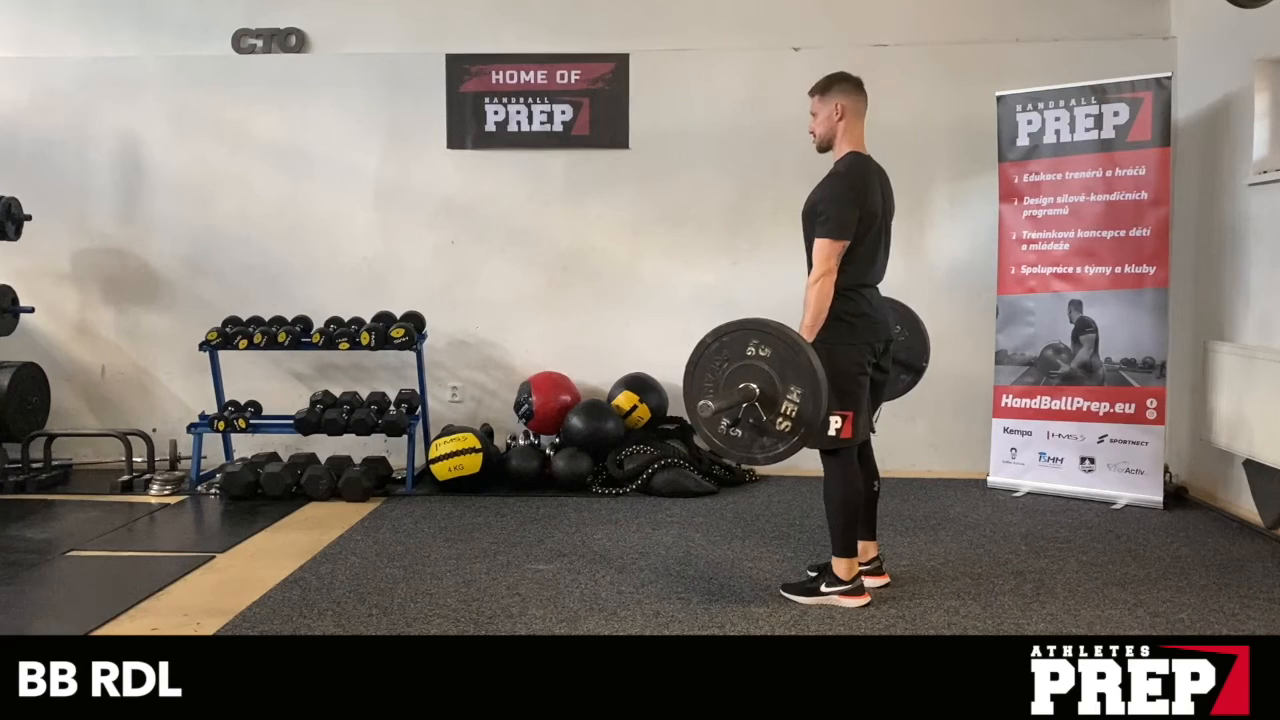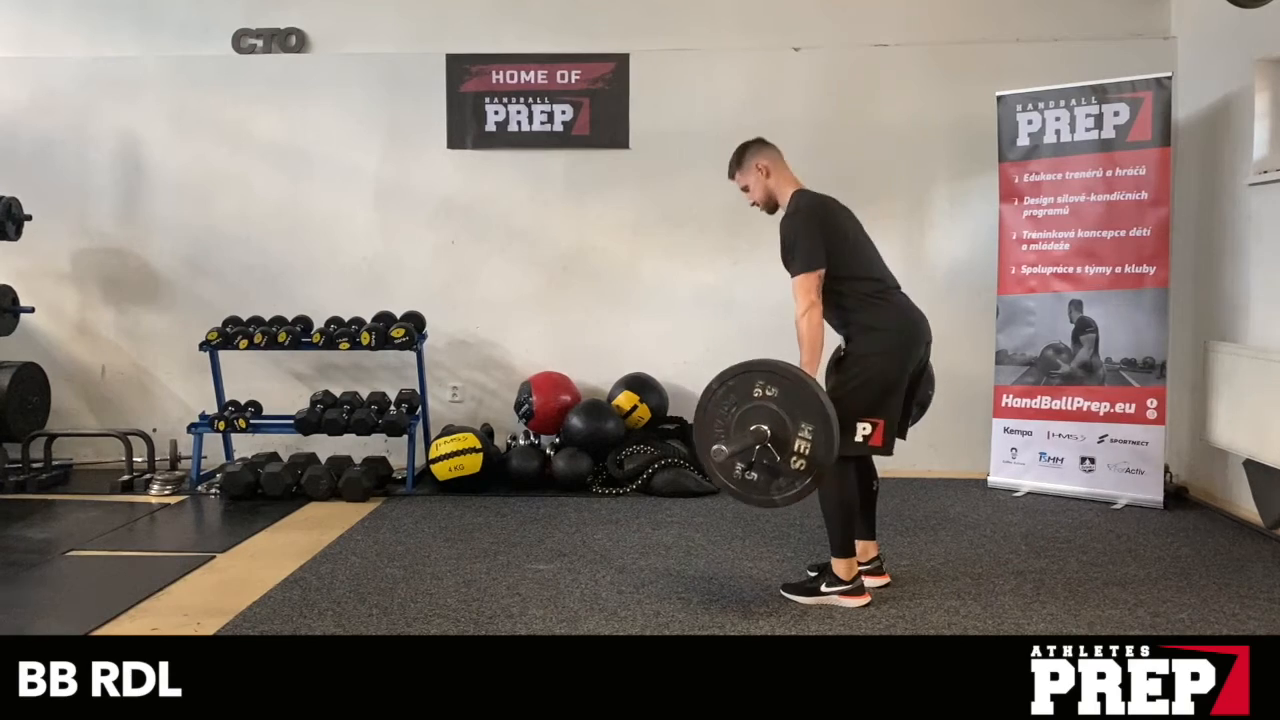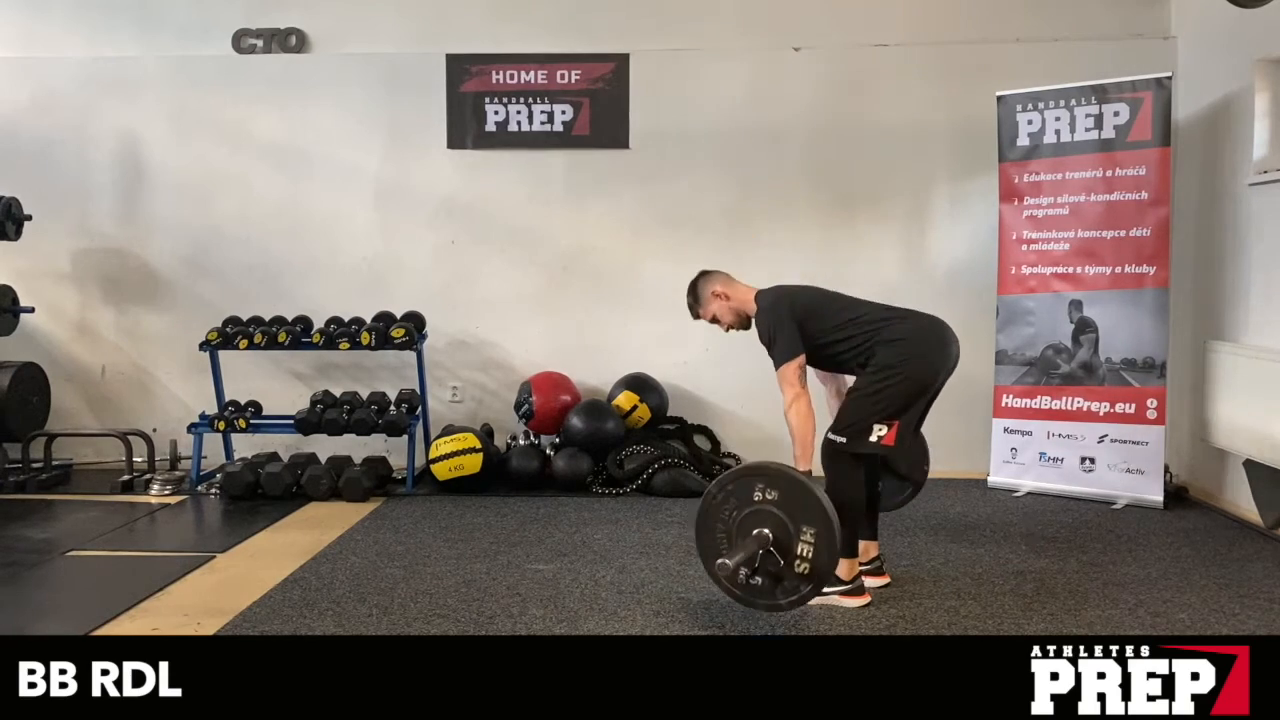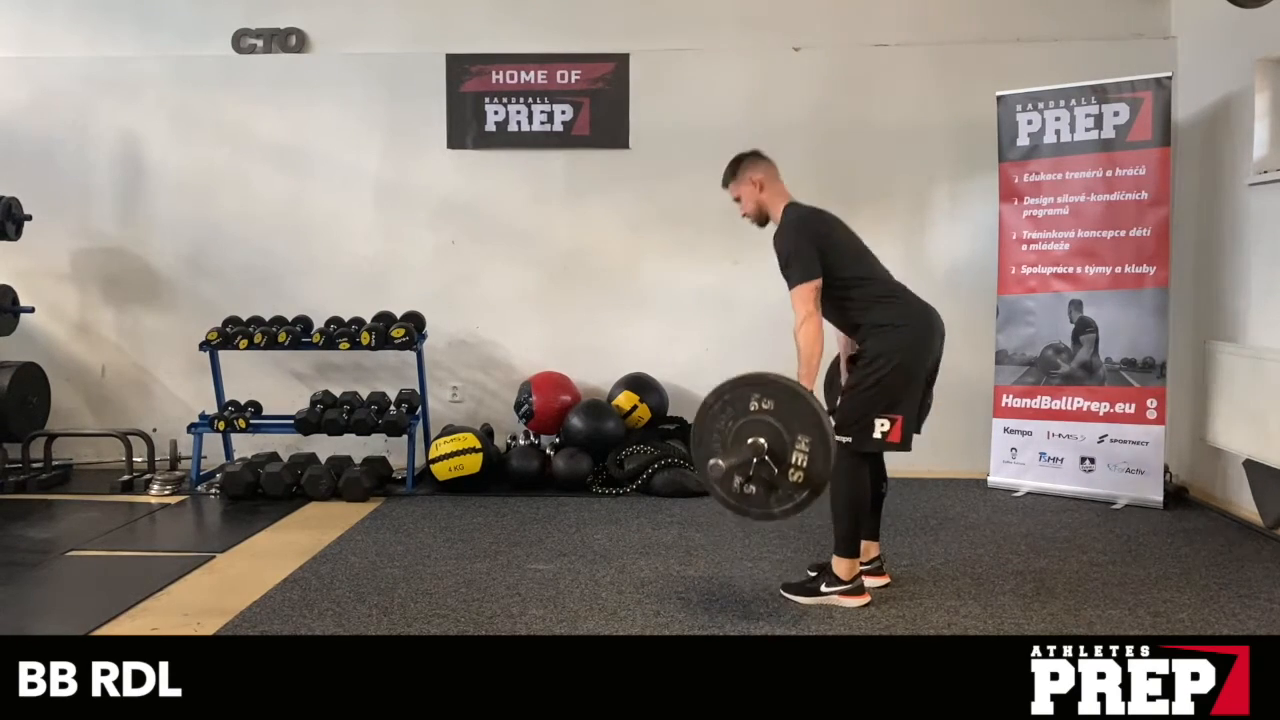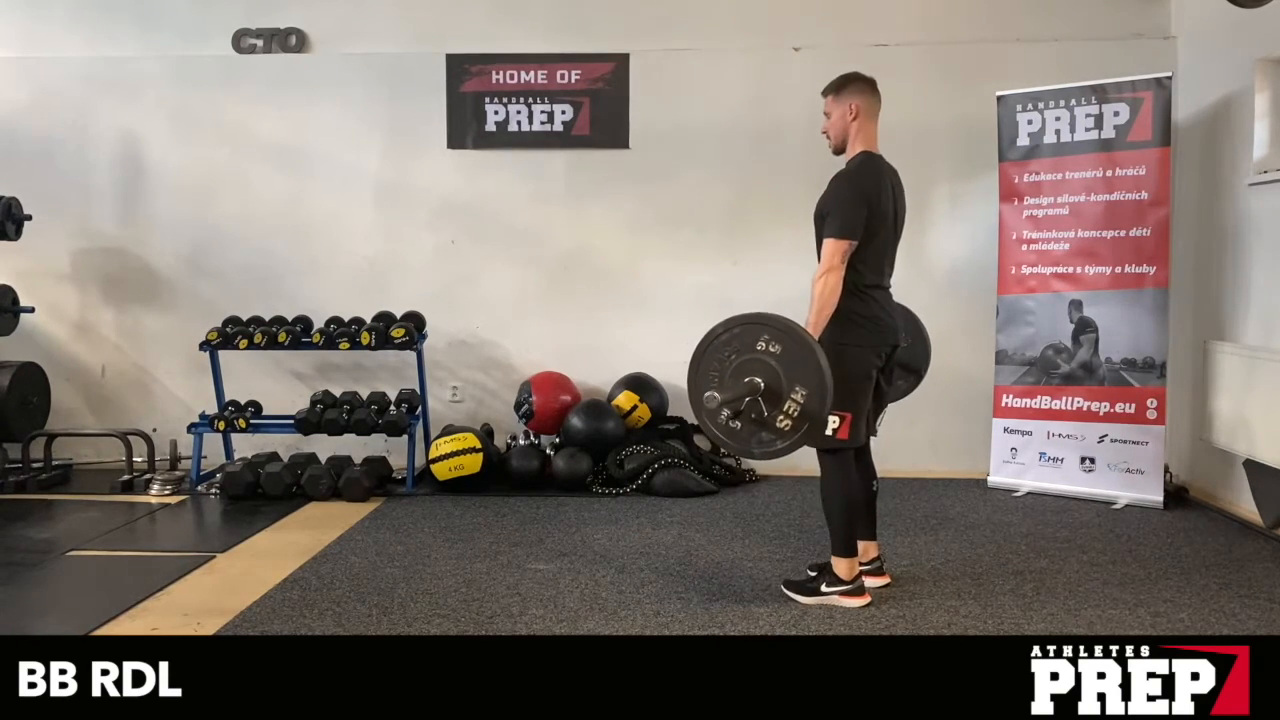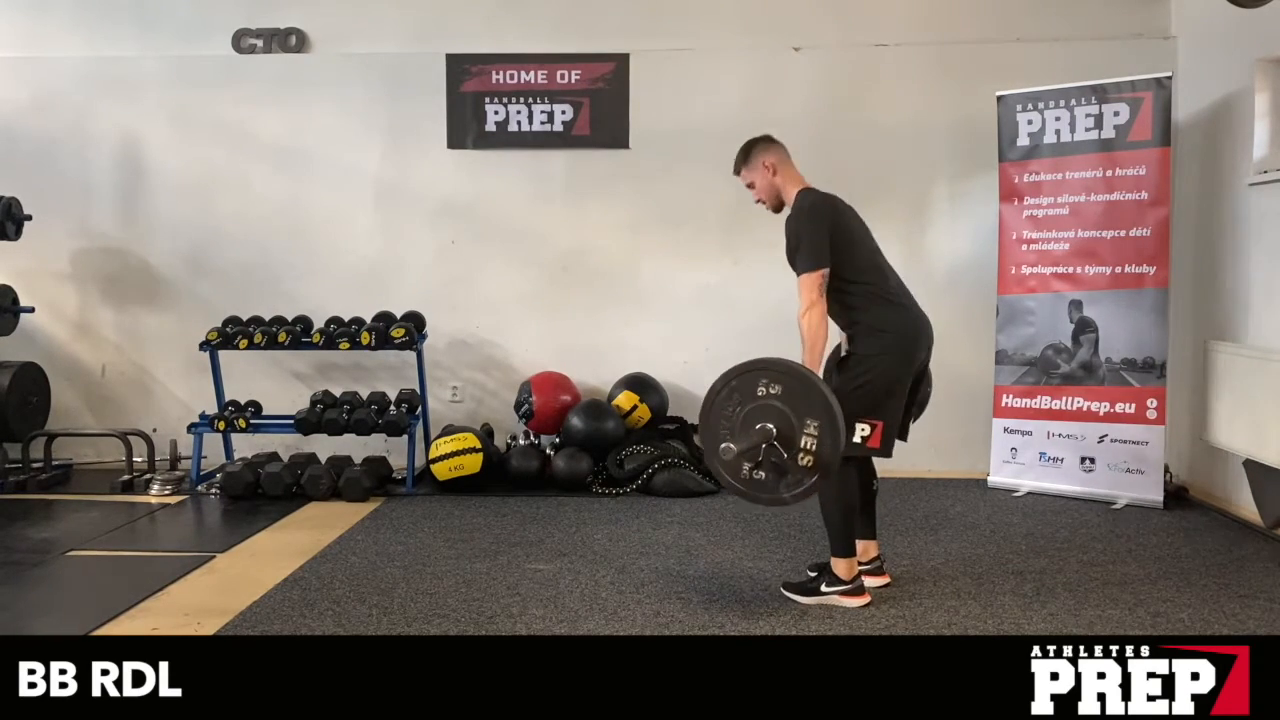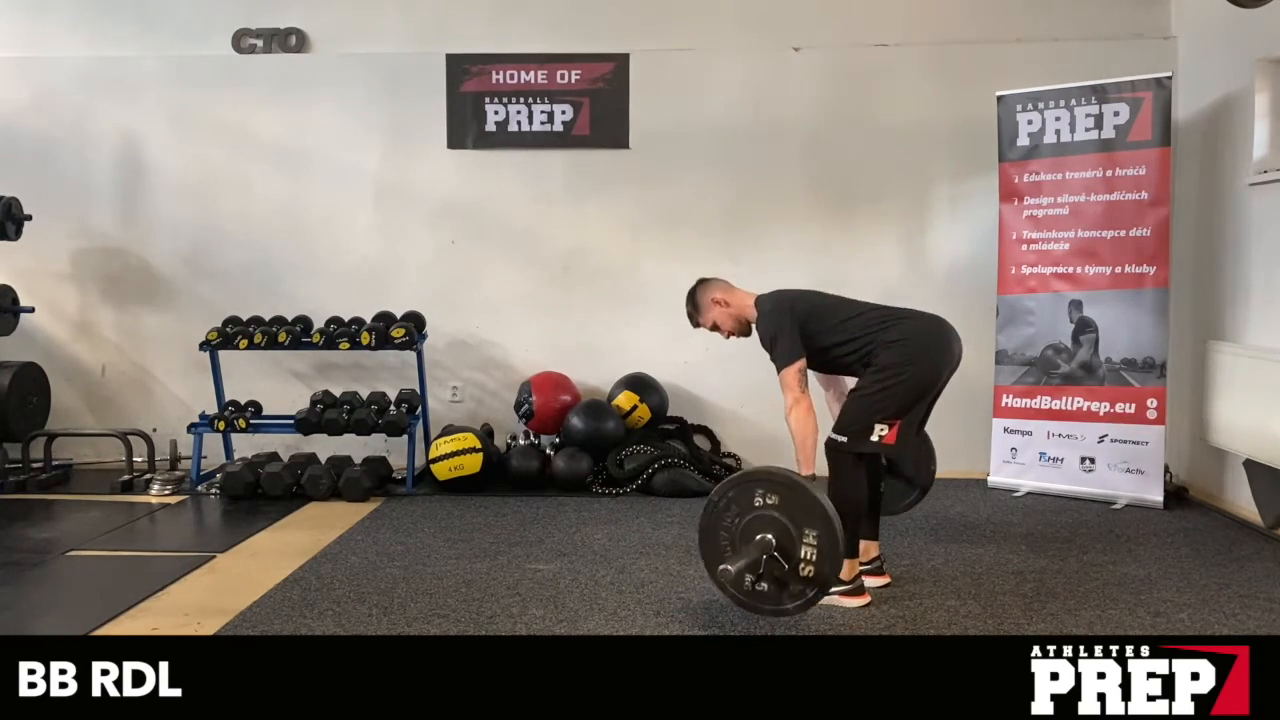
dt=0.7s
person 1, frame 1
left shoulder: (842, 181)
right shoulder: (874, 177)
left elbow: (825, 272)
left wrist: (800, 346)
left hip: (843, 333)
right hip: (870, 325)
left knee: (837, 451)
right knee: (854, 445)
left ankle: (844, 578)
right ankle: (867, 558)
person 1, frame 2
left shoulder: (799, 217)
right shoulder: (822, 208)
left elbow: (809, 306)
right wrist: (821, 376)
left hip: (882, 340)
right hip: (905, 331)
left knee: (831, 450)
right knee: (850, 448)
left ankle: (843, 578)
right ankle: (867, 558)
person 1, frame 3
left shoulder: (772, 313)
right shoulder: (787, 305)
left elbow: (795, 397)
right elbow: (833, 379)
left wrist: (802, 474)
right wrist: (848, 432)
left hip: (913, 349)
right hip: (933, 343)
left knee: (842, 447)
right knee: (857, 443)
left ankle: (844, 577)
right ankle: (868, 558)
person 1, frame 4
left shoulder: (792, 229)
right shoulder: (810, 222)
left elbow: (807, 317)
left wrist: (804, 395)
right wrist: (851, 369)
left hip: (897, 338)
right hip: (914, 330)
left knee: (849, 445)
right knee: (862, 446)
left ankle: (842, 577)
right ankle: (867, 559)
person 1, frame 5
left shoulder: (851, 181)
right shoulder: (887, 178)
left elbow: (832, 270)
left wrist: (806, 343)
left hip: (850, 334)
right hip: (877, 327)
left knee: (835, 449)
right knee: (852, 446)
left ankle: (844, 578)
right ankle: (868, 558)
person 1, frame 6
left shoulder: (805, 215)
right shoulder: (827, 208)
left elbow: (813, 305)
right wrist: (849, 356)
left hip: (885, 341)
right hip: (906, 332)
right knee: (850, 448)
left ankle: (843, 578)
right ankle: (868, 559)
person 1, frame 7
left shoulder: (773, 318)
right shoulder: (787, 310)
left elbow: (797, 401)
right elbow: (833, 384)
left wrist: (806, 480)
right wrist: (851, 432)
left hip: (915, 350)
right hip: (935, 343)
left knee: (845, 446)
left ankle: (844, 578)
right ankle: (868, 559)
